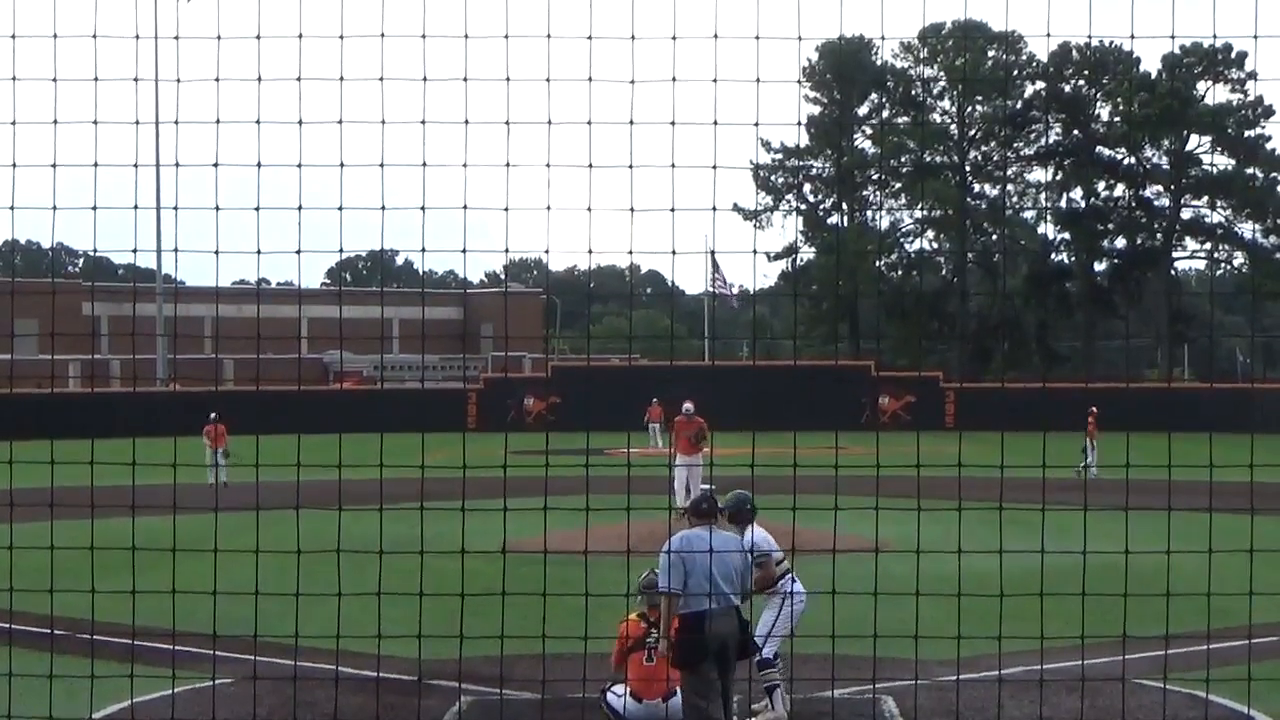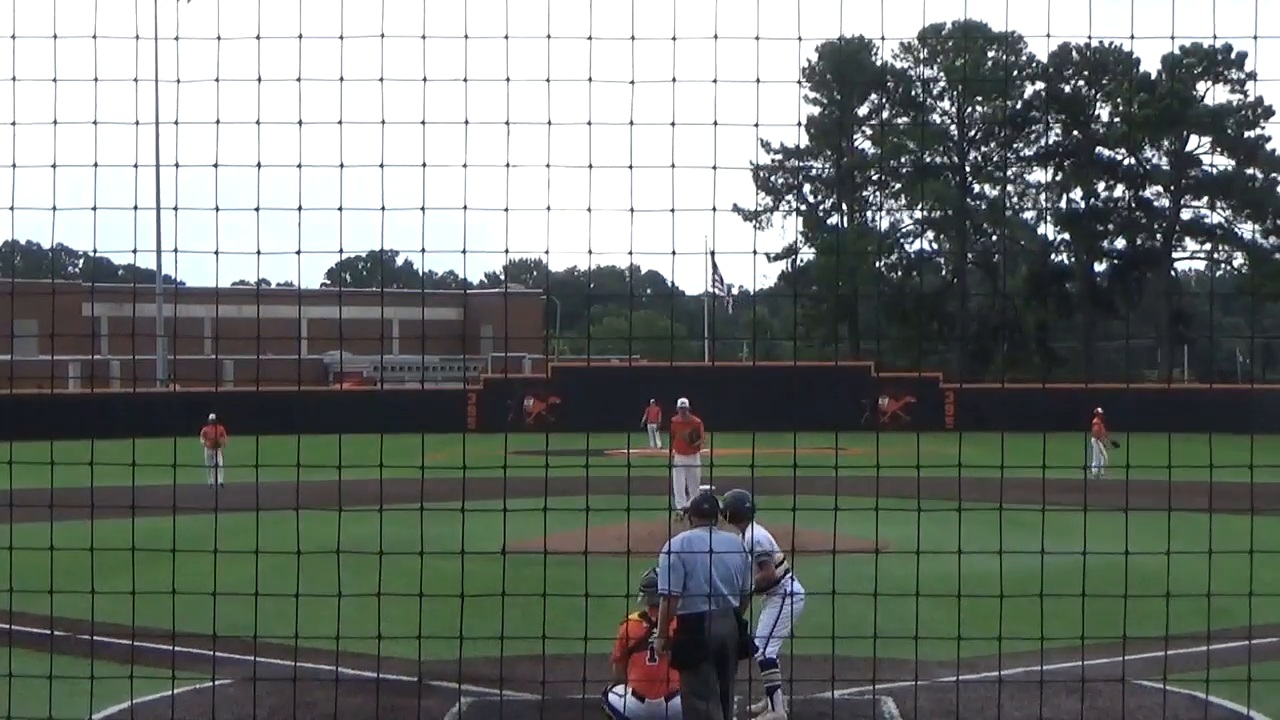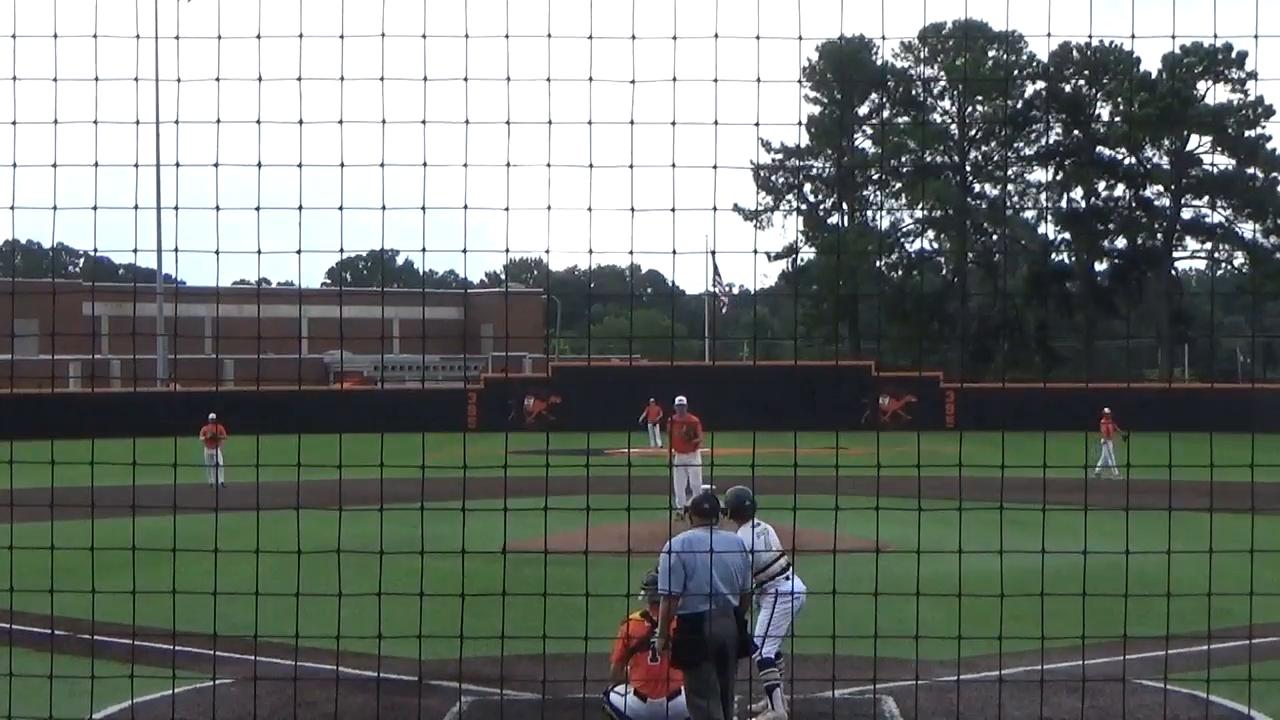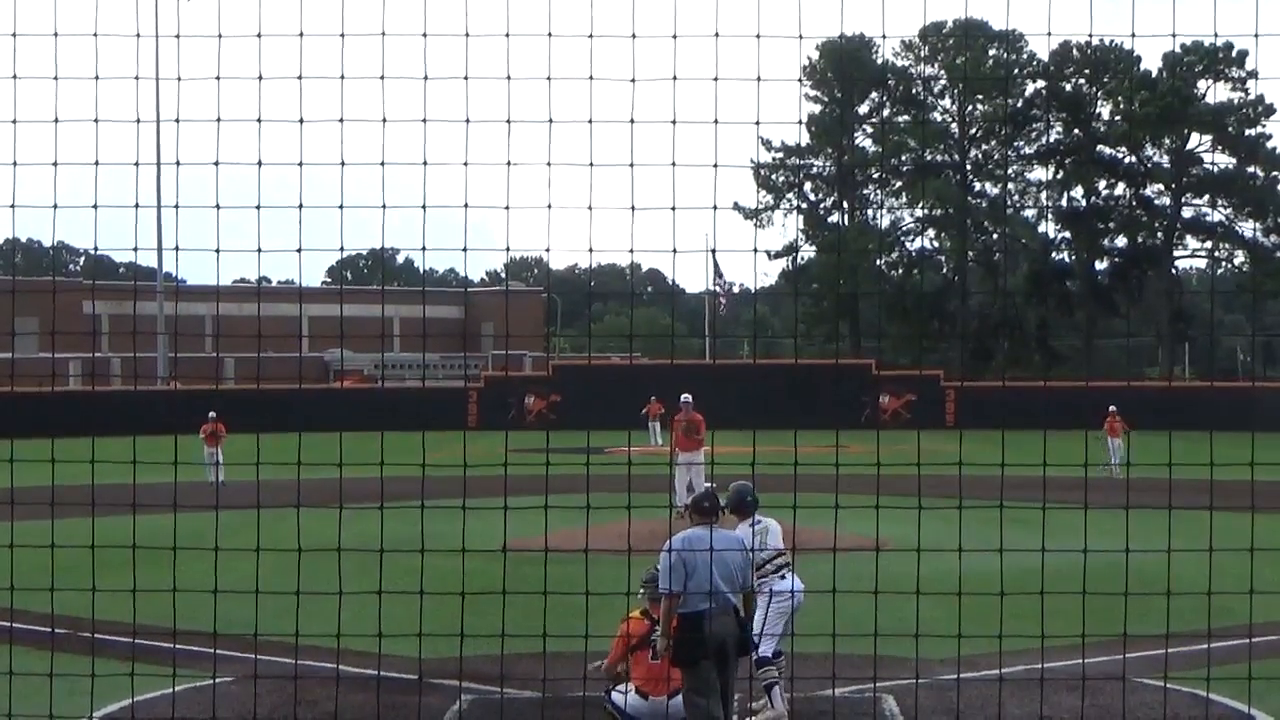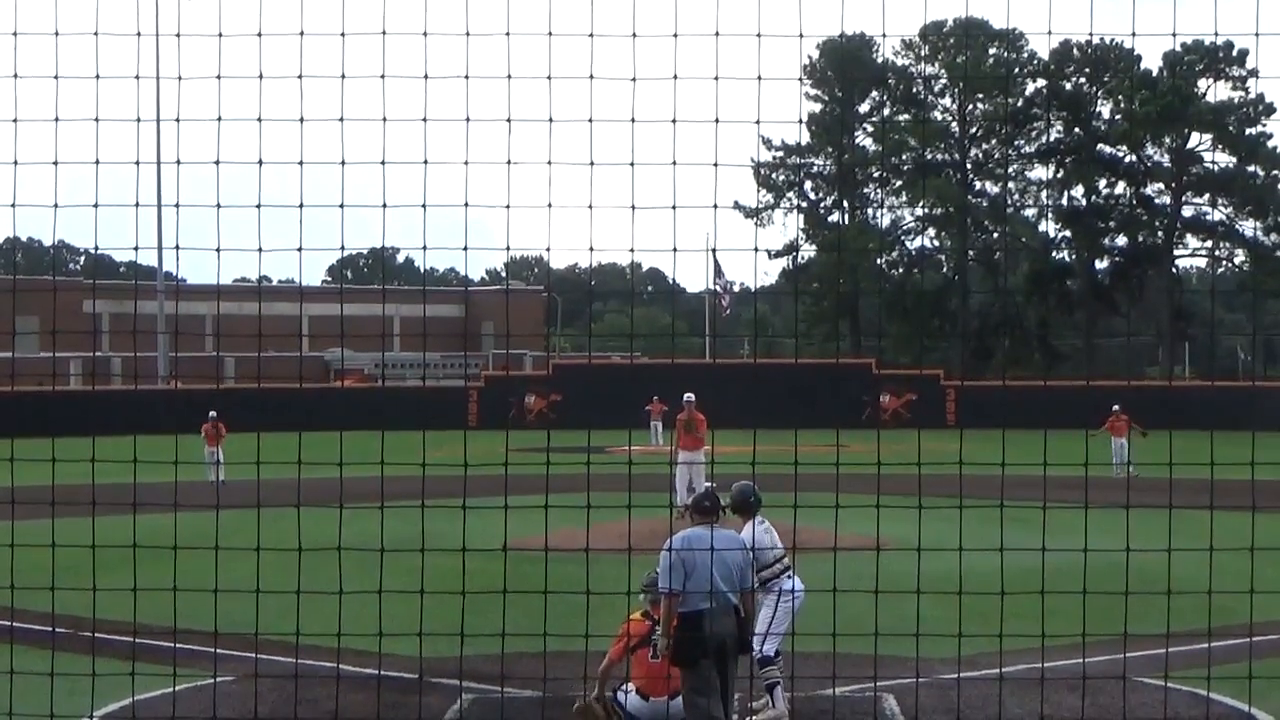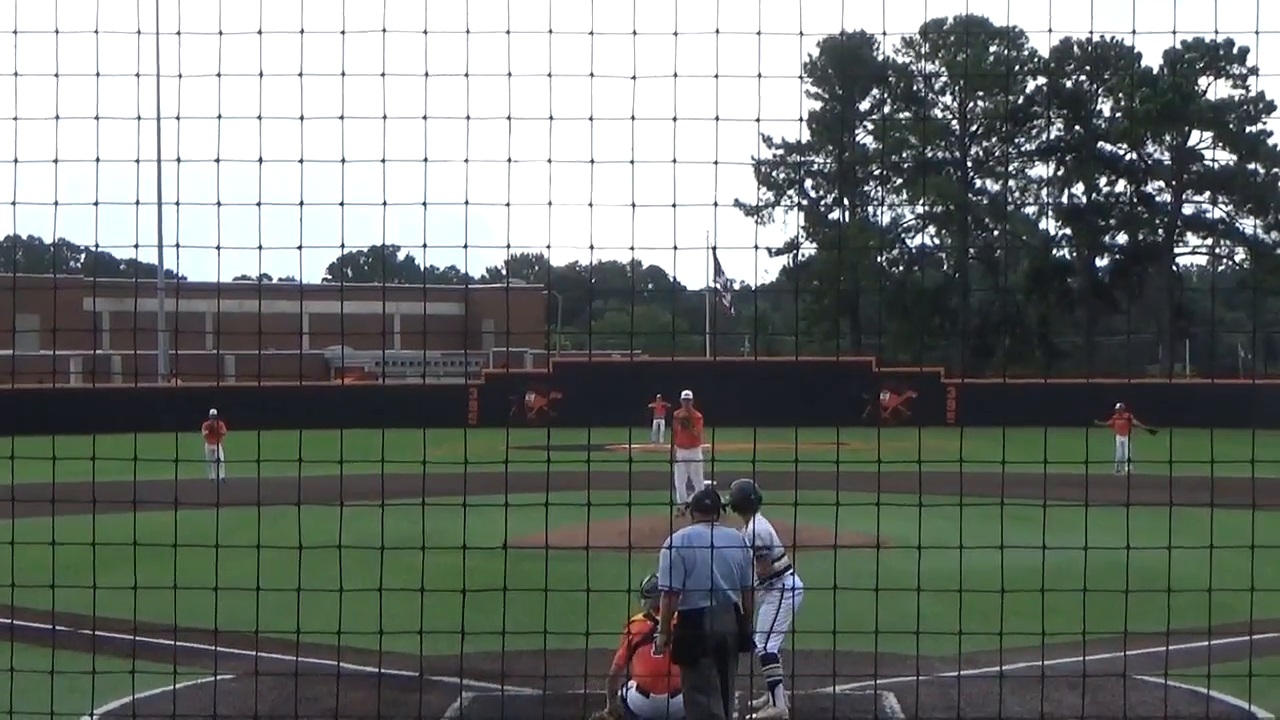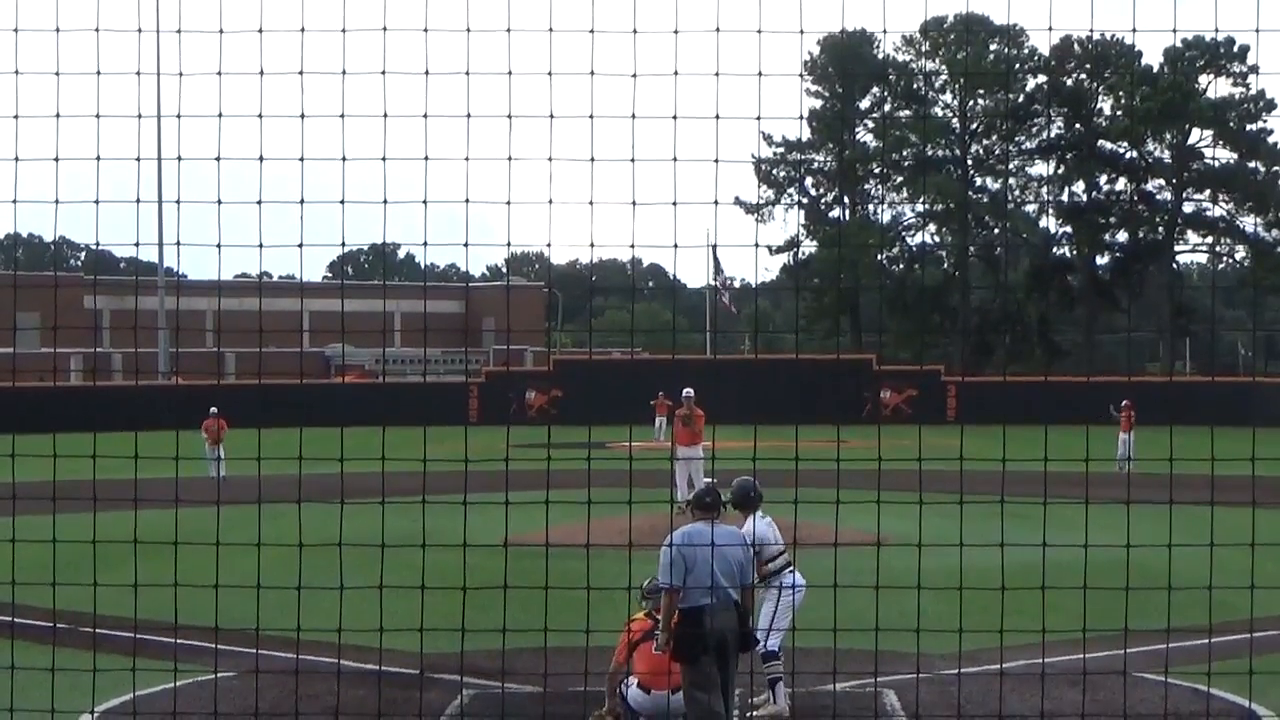
dt=0.3s
person 1, frame 1
left shoulder: (752, 538)
right shoulder: (755, 533)
left elbow: (768, 574)
left hip: (785, 596)
right hip: (789, 594)
left knee: (761, 651)
right knee: (767, 646)
right ankle: (779, 699)
person 1, frame 2
left shoulder: (753, 536)
right shoulder: (751, 533)
left elbow: (769, 574)
left hip: (783, 595)
right hip: (779, 594)
left knee: (764, 651)
right knee: (766, 647)
right ankle: (776, 699)
person 1, frame 3
left shoulder: (740, 540)
right shoulder: (764, 527)
right wrist: (756, 592)
left hip: (779, 594)
right hip: (793, 588)
left knee: (762, 651)
right knee: (771, 646)
right ankle: (776, 698)
person 1, frame 4
left shoulder: (738, 537)
right shoulder: (771, 524)
right elbow: (784, 556)
left hip: (774, 593)
right hip: (793, 586)
left knee: (759, 650)
right knee: (771, 644)
right ankle: (776, 697)
person 1, frame 5
left shoulder: (748, 536)
right shoulder: (764, 525)
left hip: (779, 592)
right hip: (790, 587)
left knee: (761, 649)
right knee: (769, 644)
right ankle: (776, 696)
person 1, frame 6
left shoulder: (756, 529)
right shoulder: (754, 525)
left elbow: (765, 570)
left hip: (781, 589)
right hip: (773, 588)
left knee: (765, 646)
right knee: (764, 641)
right ankle: (776, 694)
person 1, frame 7
left shoulder: (750, 529)
right shoulder: (763, 520)
left elbow: (757, 570)
left hip: (781, 587)
right hip: (787, 583)
left knee: (766, 644)
right knee: (767, 639)
right ankle: (777, 692)
person 2, frame 1
left shoulder: (678, 543)
right shoulder: (735, 542)
left elbow: (671, 595)
right elbow: (746, 591)
left wrist: (664, 636)
left hip: (696, 626)
right hip: (731, 623)
left knee: (702, 697)
right knee: (723, 694)
person 2, frame 2
left shoulder: (678, 544)
right shoulder: (736, 543)
left elbow: (669, 597)
right elbow: (745, 594)
left wrist: (662, 635)
left hip: (695, 628)
right hip: (730, 626)
left knee: (701, 698)
right knee: (724, 695)
person 2, frame 3
left shoulder: (678, 545)
right shoulder: (737, 543)
left elbow: (670, 597)
right elbow: (746, 593)
left wrist: (662, 635)
left hip: (695, 627)
right hip: (730, 625)
left knee: (703, 697)
right knee: (725, 692)
person 2, frame 4
left shoulder: (678, 543)
right shoulder: (737, 541)
left elbow: (671, 596)
right elbow: (748, 592)
left wrist: (664, 635)
right wrist: (746, 626)
left hip: (695, 626)
right hip: (730, 623)
left knee: (701, 696)
right knee: (724, 692)
person 2, frame 5
left shoulder: (678, 543)
right shoulder: (737, 541)
left elbow: (671, 596)
right elbow: (747, 593)
left wrist: (665, 635)
right wrist: (747, 629)
left hip: (695, 625)
right hip: (730, 623)
left knee: (701, 696)
right knee: (724, 692)
person 2, frame 6
left shoulder: (679, 540)
right shoulder: (738, 539)
left elbow: (670, 593)
right elbow: (748, 590)
left wrist: (663, 631)
right wrist: (745, 626)
left hip: (695, 623)
right hip: (730, 621)
left knee: (701, 693)
right knee: (724, 690)
person 2, frame 7
left shoulder: (679, 538)
right shoulder: (738, 537)
left elbow: (671, 591)
right elbow: (747, 588)
left wrist: (664, 629)
right wrist: (745, 624)
left hip: (695, 621)
right hip: (731, 619)
left knee: (702, 691)
right knee: (725, 688)
